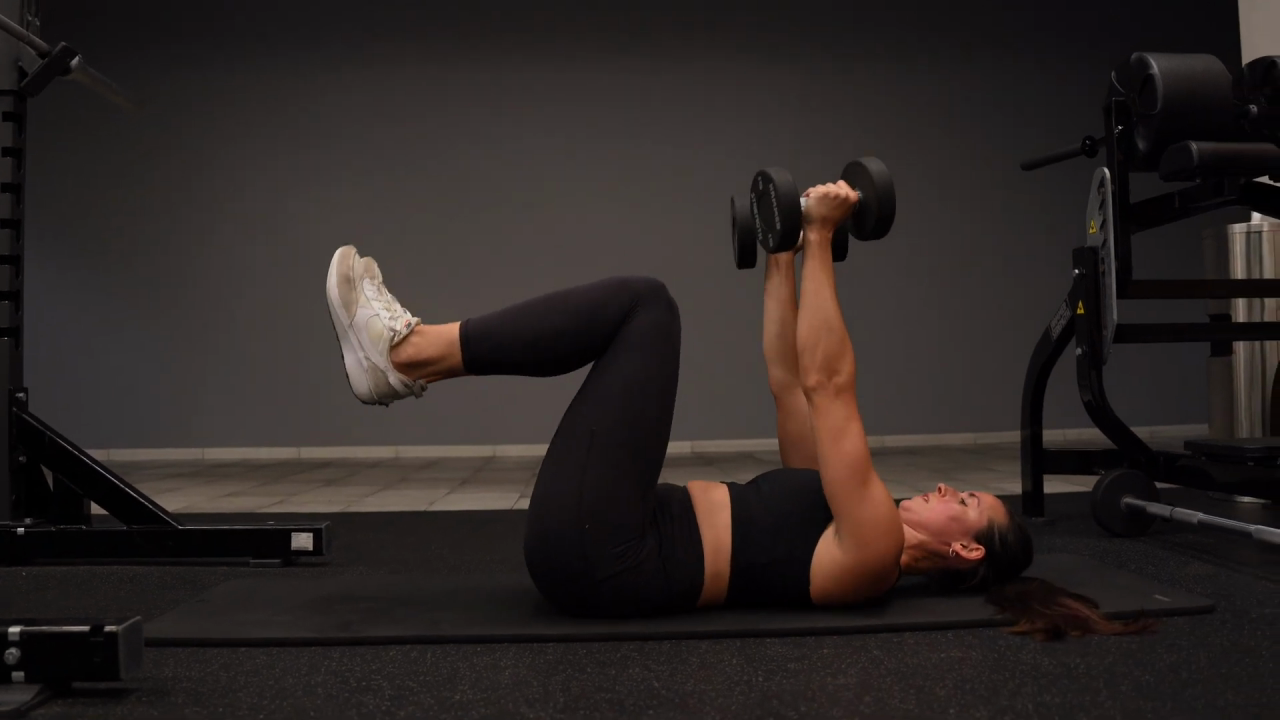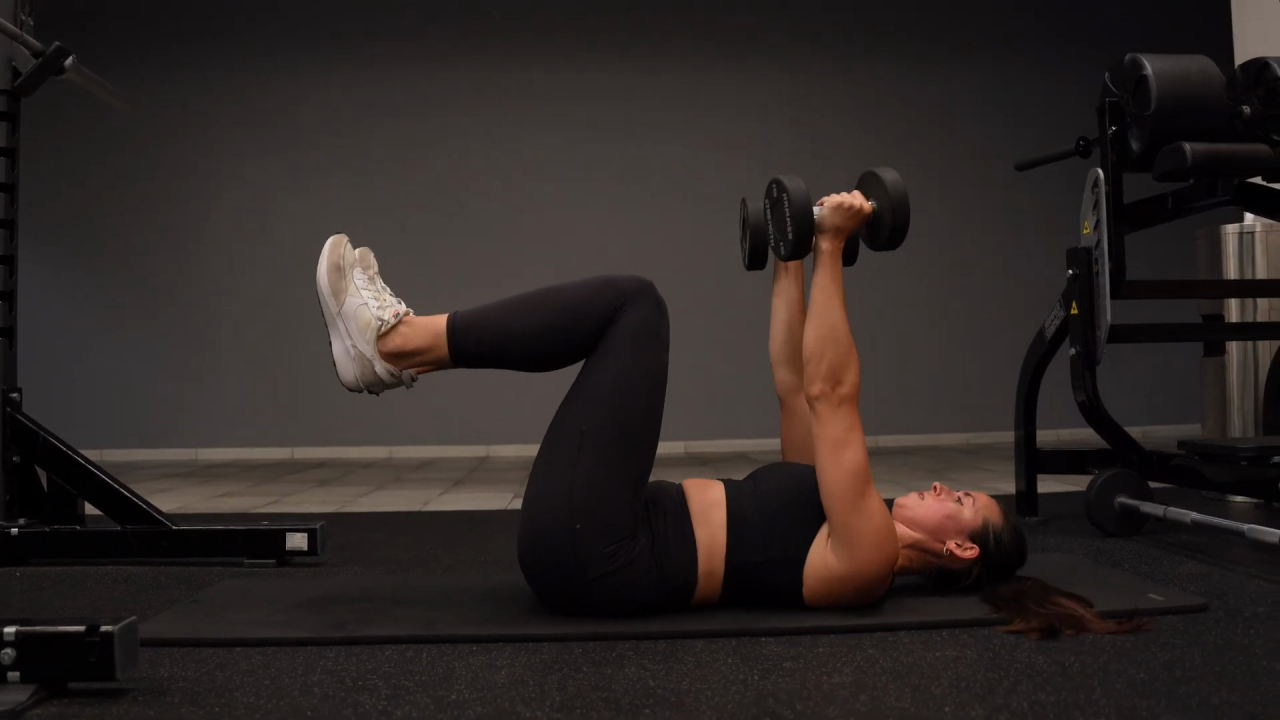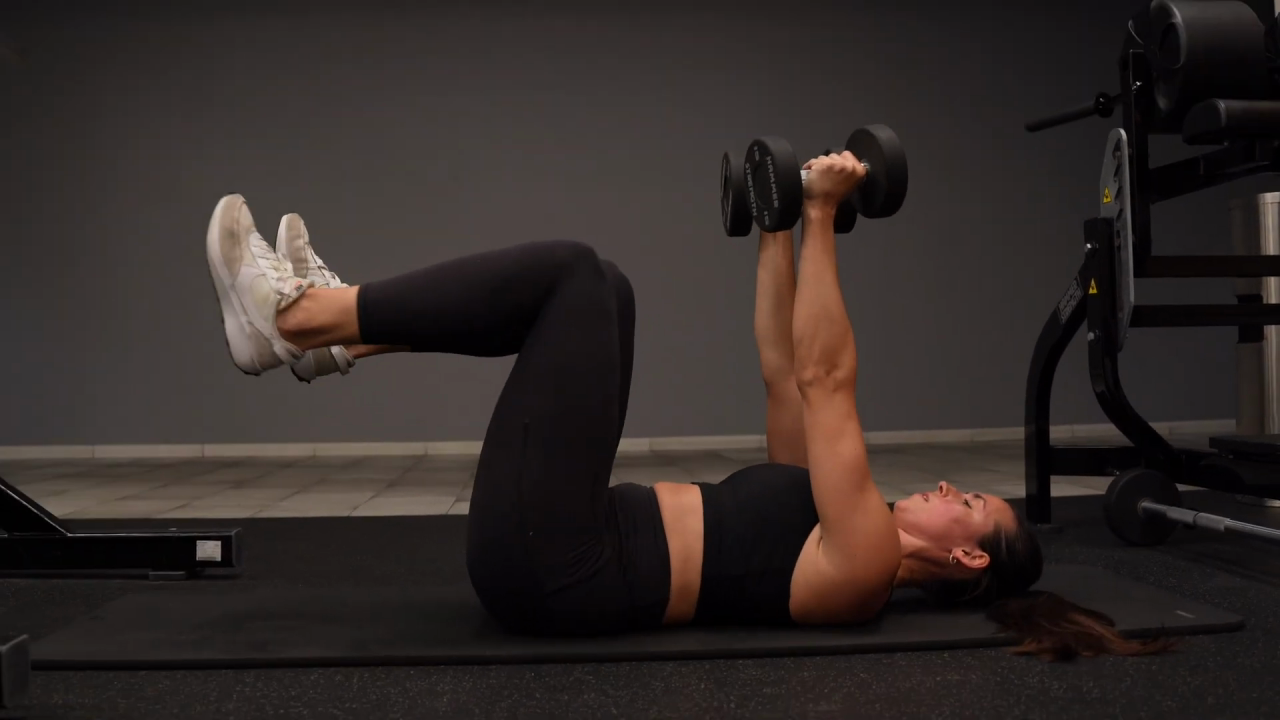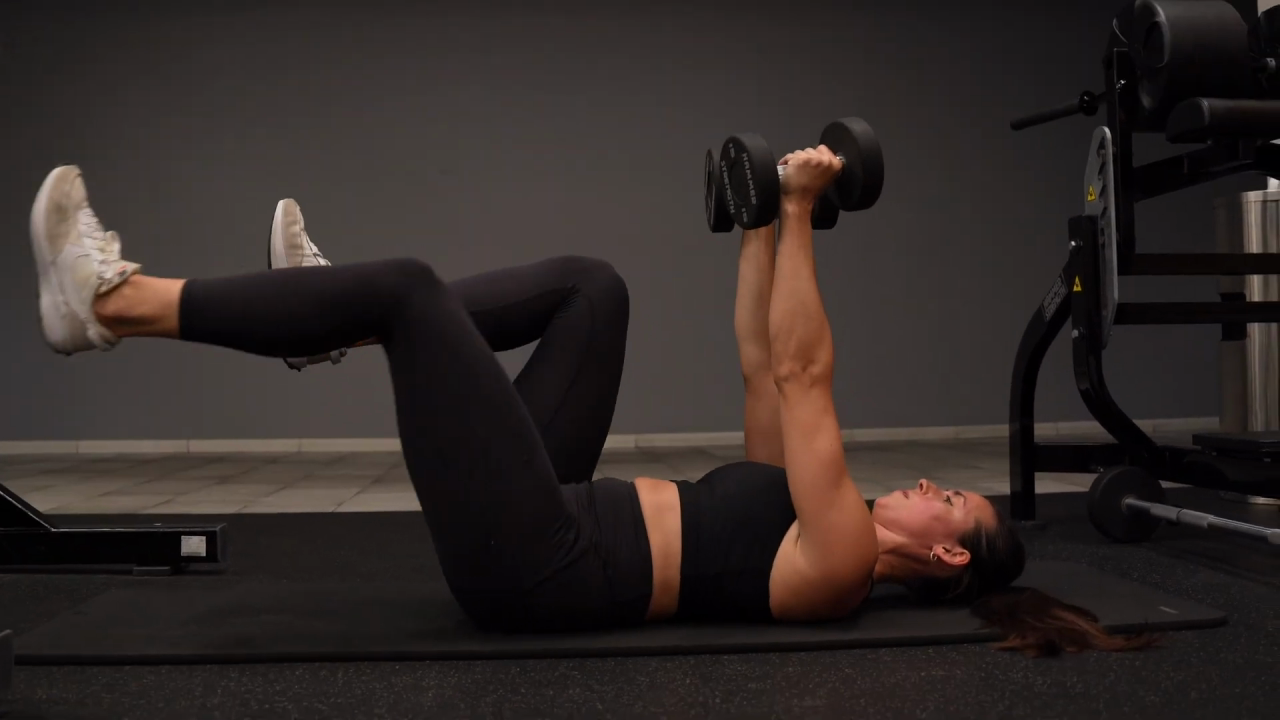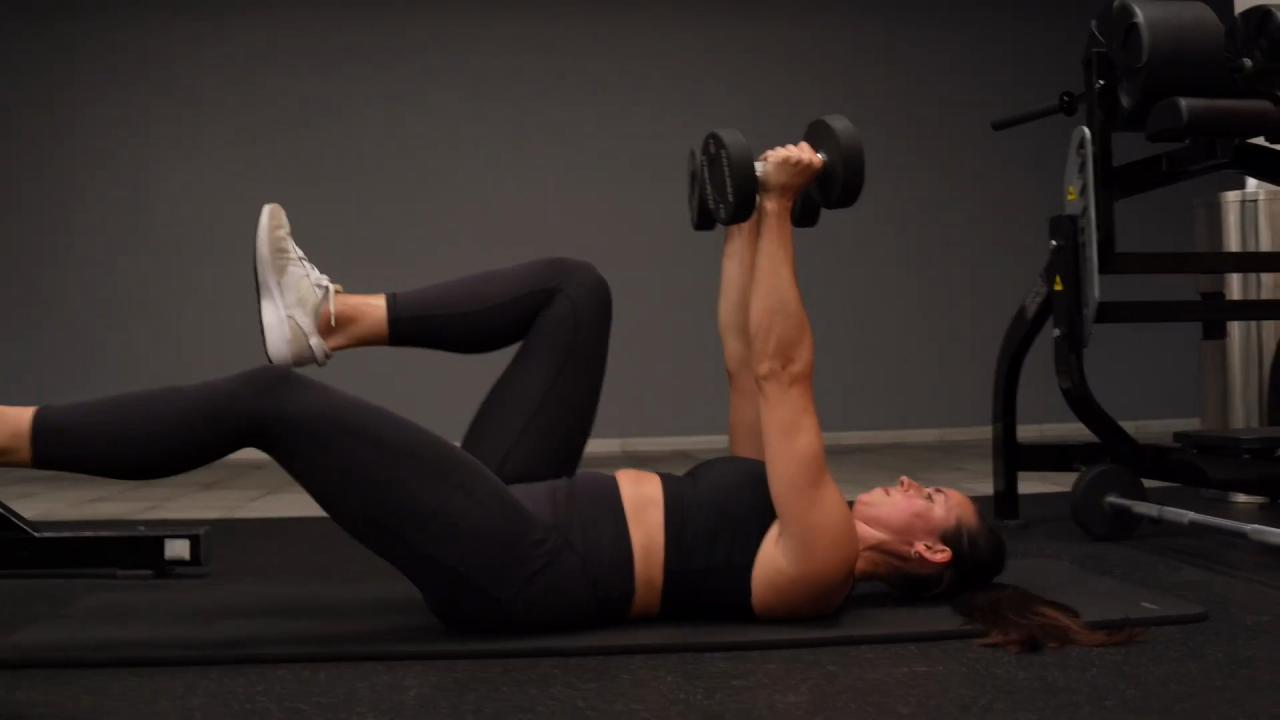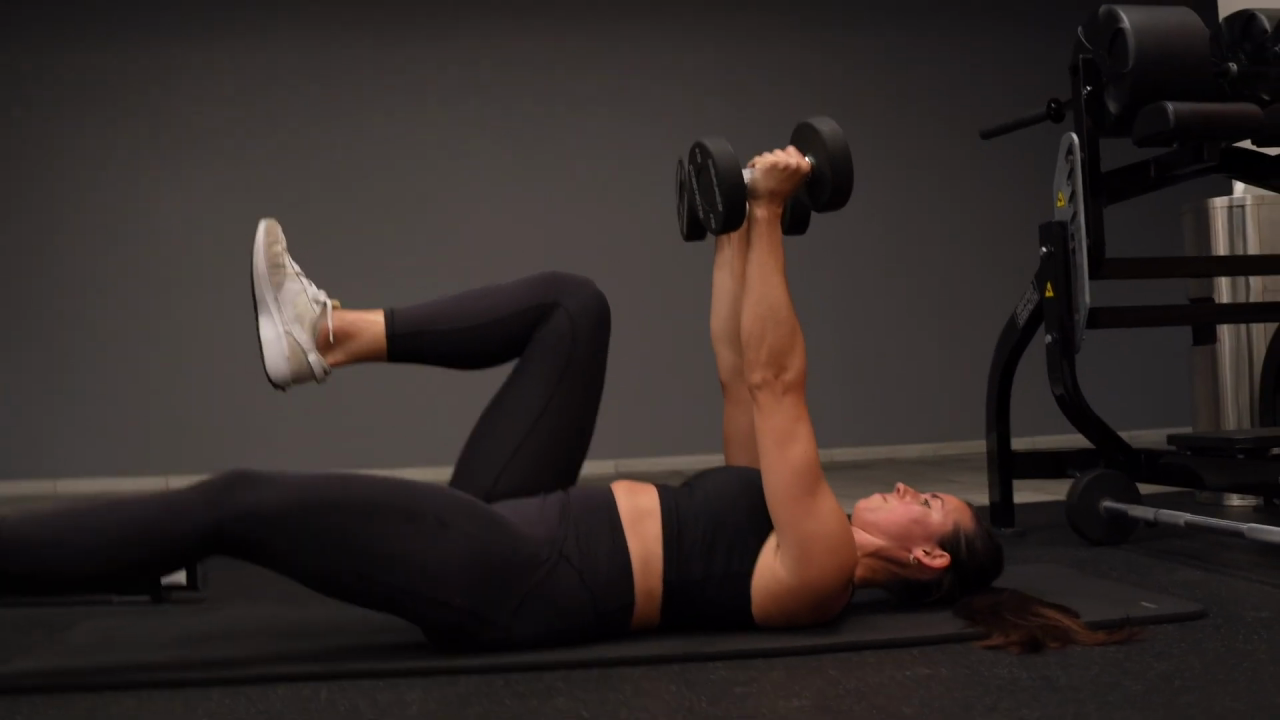
dt=0.3s
person 1, frame 1
left shoulder: (873, 554)
right shoulder: (843, 524)
left elbow: (827, 386)
right elbow: (788, 381)
left wrist: (820, 240)
right wrist: (781, 254)
left hip: (597, 557)
right hip: (596, 543)
left knee: (645, 306)
right knee: (635, 317)
left ankle: (408, 350)
right ankle: (412, 357)
person 1, frame 2
left shoulder: (866, 558)
right shoulder: (837, 525)
left elbow: (830, 396)
right elbow: (792, 382)
left wrist: (831, 250)
right wrist: (790, 259)
left hip: (589, 553)
right hip: (590, 544)
left knee: (632, 305)
right knee: (630, 315)
left ankle: (398, 344)
right ankle: (406, 344)
person 1, frame 3
left shoulder: (863, 566)
right shoulder: (832, 528)
left elbow: (826, 381)
right elbow: (781, 369)
left wrist: (822, 218)
right wrist: (778, 229)
left hip: (553, 568)
right hip: (564, 553)
left knee: (570, 271)
right knee: (595, 292)
left ankle: (296, 317)
right ankle: (355, 330)
person 1, frame 4
left shoulder: (839, 562)
right shoulder: (805, 523)
left elbow: (801, 376)
right elbow: (760, 361)
left wrist: (800, 214)
right wrist: (759, 222)
left hip: (534, 566)
right hip: (549, 528)
left knee: (416, 287)
right knee: (591, 285)
left ankle: (117, 300)
right ankle: (334, 319)
person 1, frame 5
left shoulder: (824, 559)
right shoulder: (793, 517)
left elbow: (782, 376)
right elbow: (741, 360)
left wrist: (779, 211)
right wrist: (740, 222)
left hip: (508, 565)
right hip: (516, 517)
left knee: (270, 401)
right knee: (575, 287)
right ankle: (329, 318)
person 1, frame 6
left shoulder: (819, 568)
right shoulder: (789, 530)
left elbow: (775, 386)
right elbow: (735, 371)
left wrist: (769, 218)
right wrist: (731, 229)
left hip: (503, 584)
right hip: (510, 529)
left knee: (237, 502)
right knee: (573, 303)
right ankle: (329, 335)
